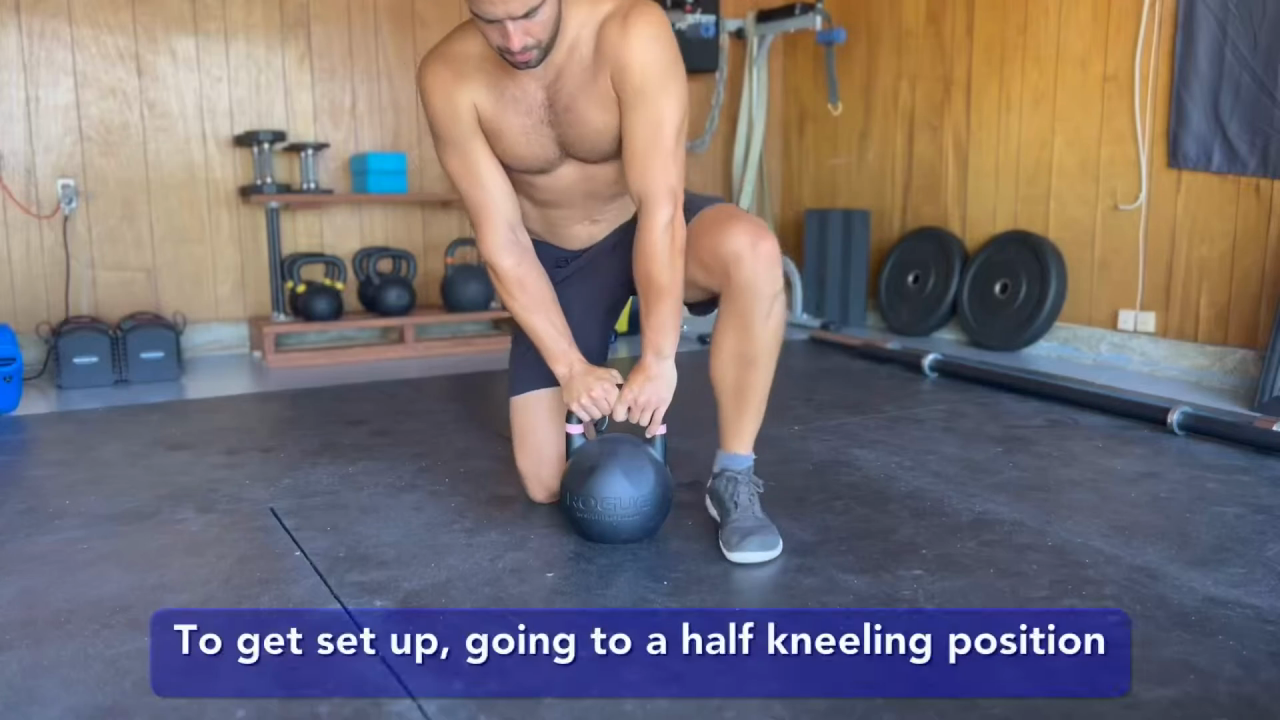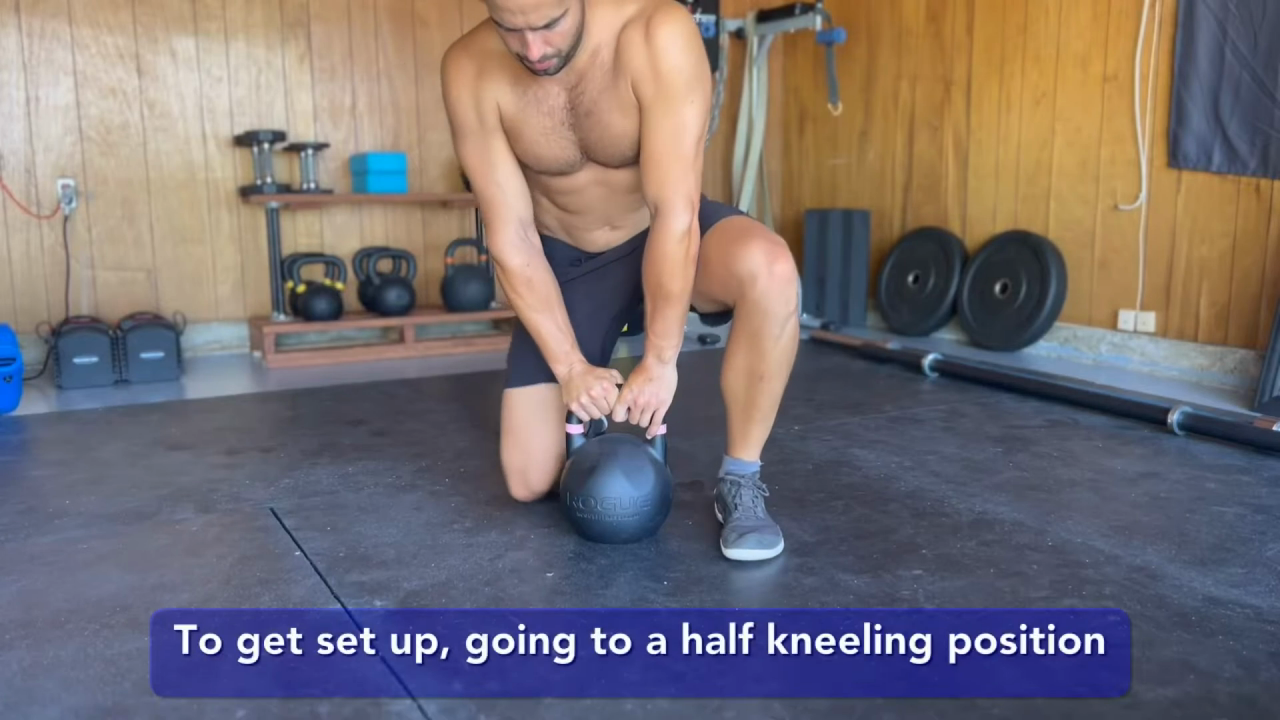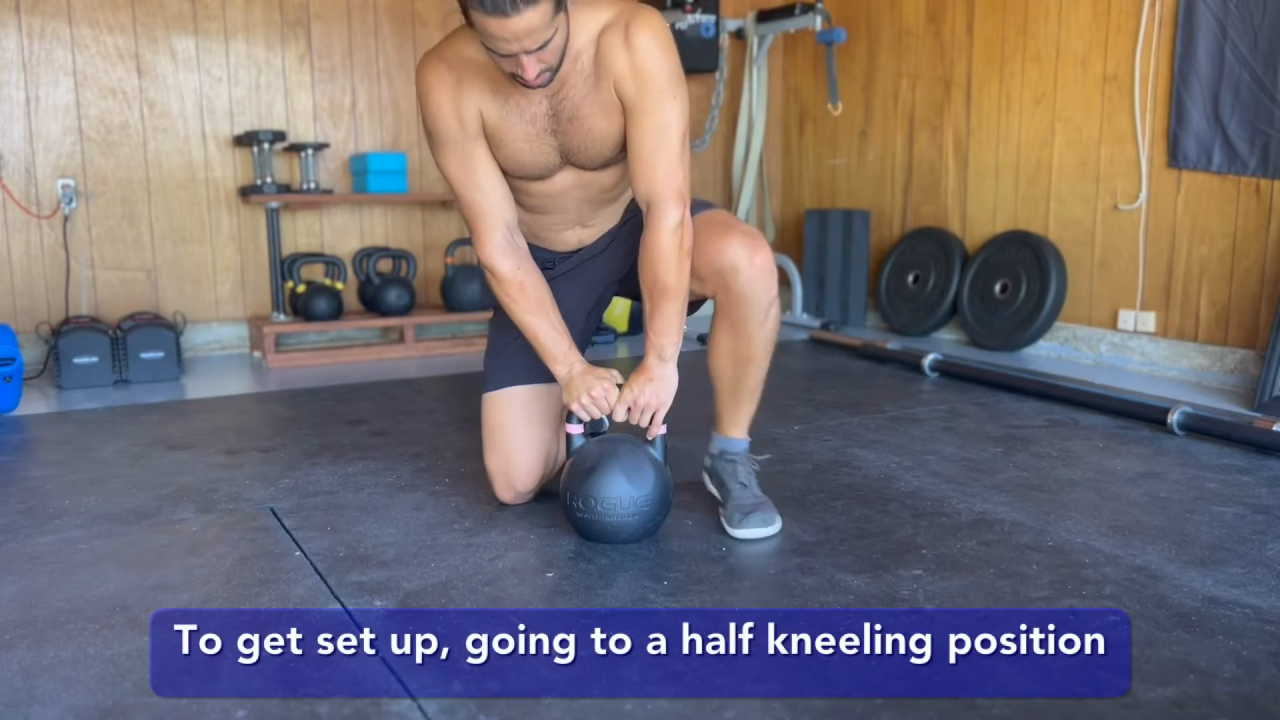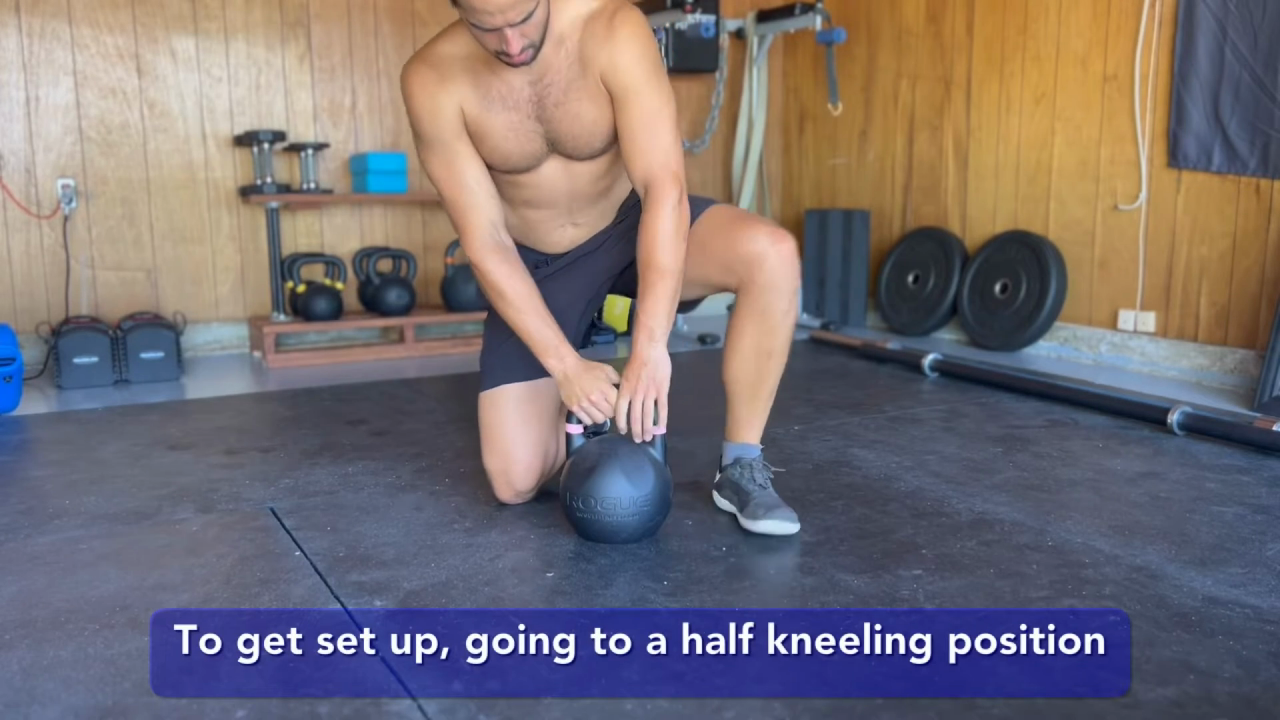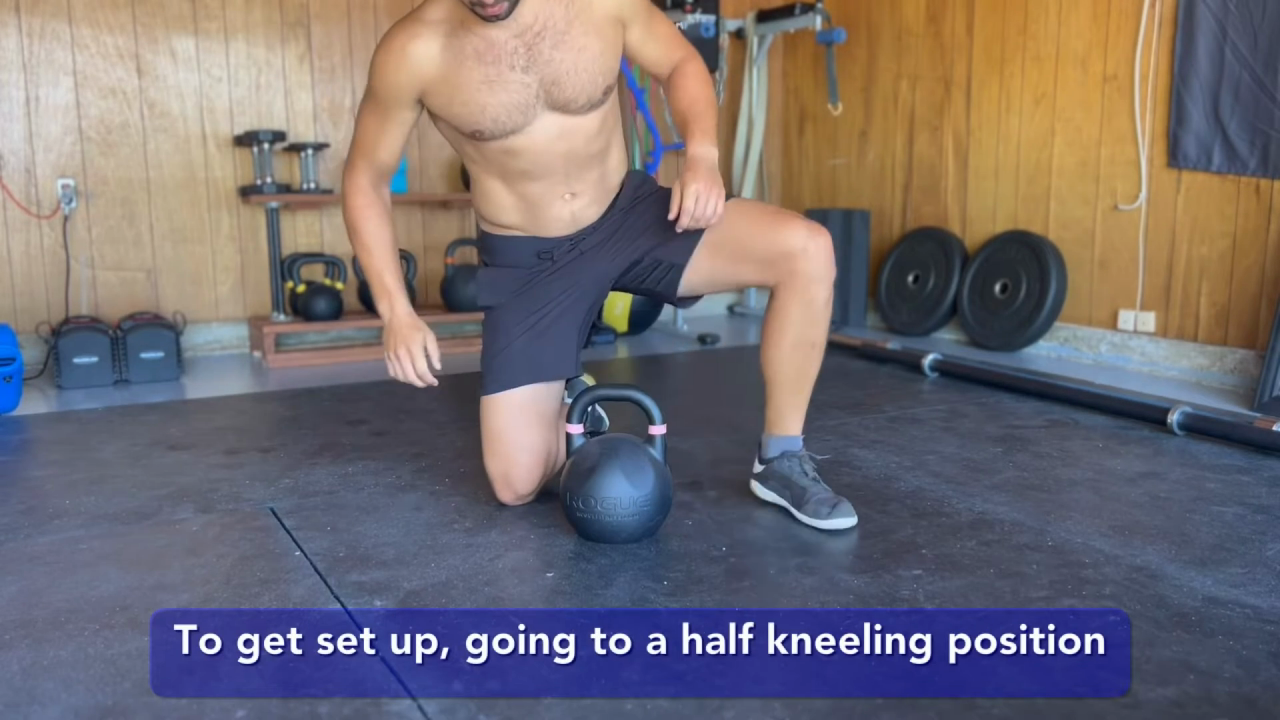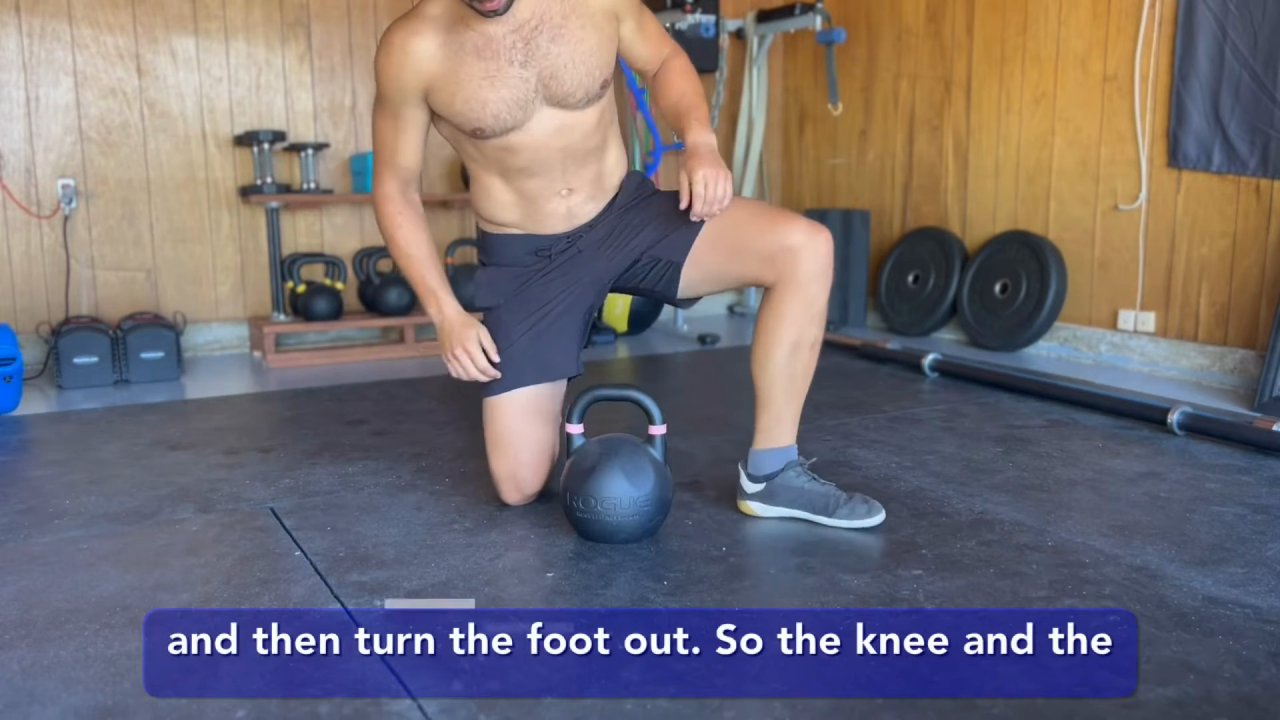
dt=0.5s
person 1, frame 1
right shoulder: (448, 76)
left elbow: (661, 206)
right elbow: (502, 241)
left wrist: (658, 359)
right wrist: (570, 367)
left hip: (650, 229)
right hip: (557, 260)
left knee: (750, 249)
right knee: (549, 484)
left ankle: (733, 477)
right ankle: (607, 424)
person 1, frame 2
right shoulder: (471, 71)
left elbow: (675, 213)
right elbow: (511, 237)
left wrist: (659, 361)
right wrist: (570, 367)
left hip: (672, 235)
right hip: (569, 260)
left knee: (769, 271)
right knee: (531, 481)
left ankle: (740, 480)
right ankle: (602, 424)
person 1, frame 3
right shoulder: (447, 79)
left elbow: (667, 208)
right elbow: (498, 244)
left wrist: (660, 360)
right wrist: (570, 369)
left hip: (638, 227)
right hip: (543, 262)
left knee: (747, 261)
right knee: (517, 483)
left ankle: (731, 455)
right ankle: (589, 420)
person 1, frame 4
right shoulder: (433, 79)
left elbow: (663, 188)
right elbow: (484, 242)
left wrist: (650, 346)
right wrist: (564, 366)
left hip: (631, 225)
right hip: (533, 265)
left knee: (770, 252)
right knee: (515, 483)
left ankle: (742, 465)
right ankle: (583, 409)
person 1, frame 5
right shoulder: (414, 50)
left elbow: (682, 63)
right elbow: (364, 180)
left wrist: (701, 153)
right wrist: (396, 313)
left hip: (629, 213)
right hip: (527, 262)
left knee: (806, 250)
right knee: (518, 484)
left ankle: (782, 460)
right ankle: (566, 402)
person 1, frame 6
right shoulder: (413, 47)
left elbow: (665, 60)
right elbow: (395, 190)
left wrist: (699, 140)
right wrist: (448, 315)
left hip: (627, 216)
right hip: (526, 262)
left knee: (804, 247)
right knee: (519, 487)
left ankle: (770, 473)
right ankle: (551, 410)
